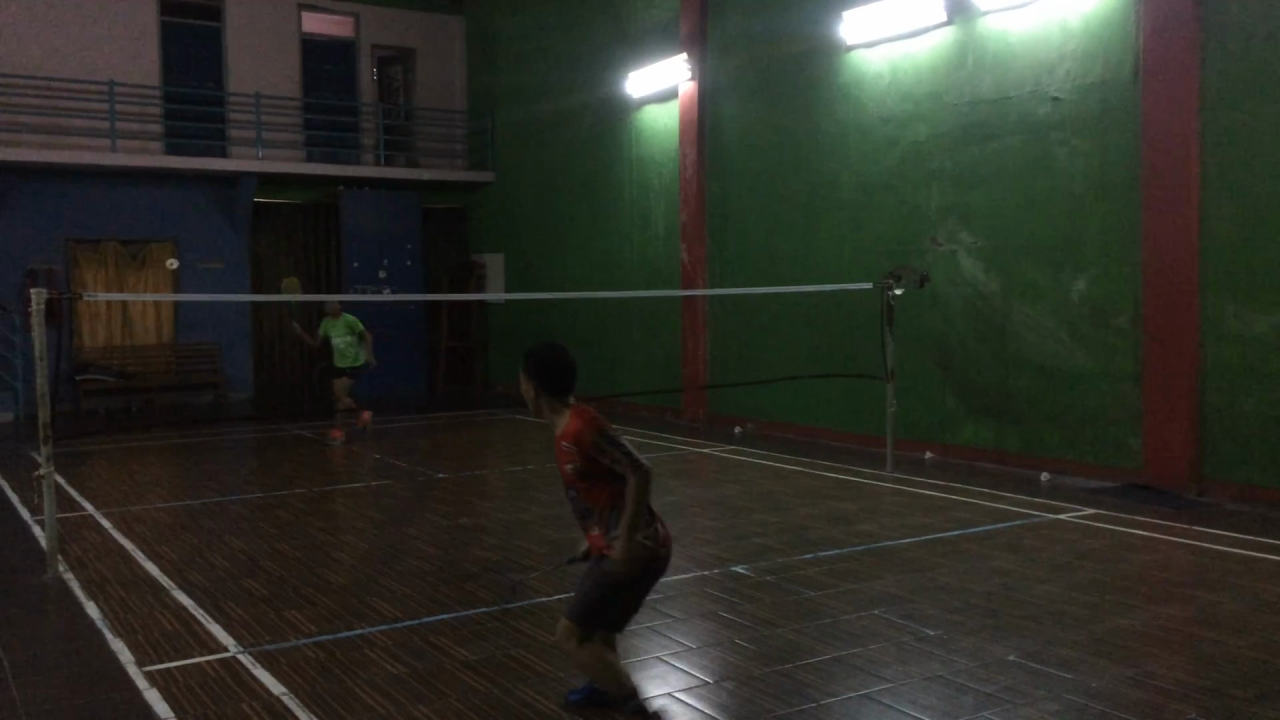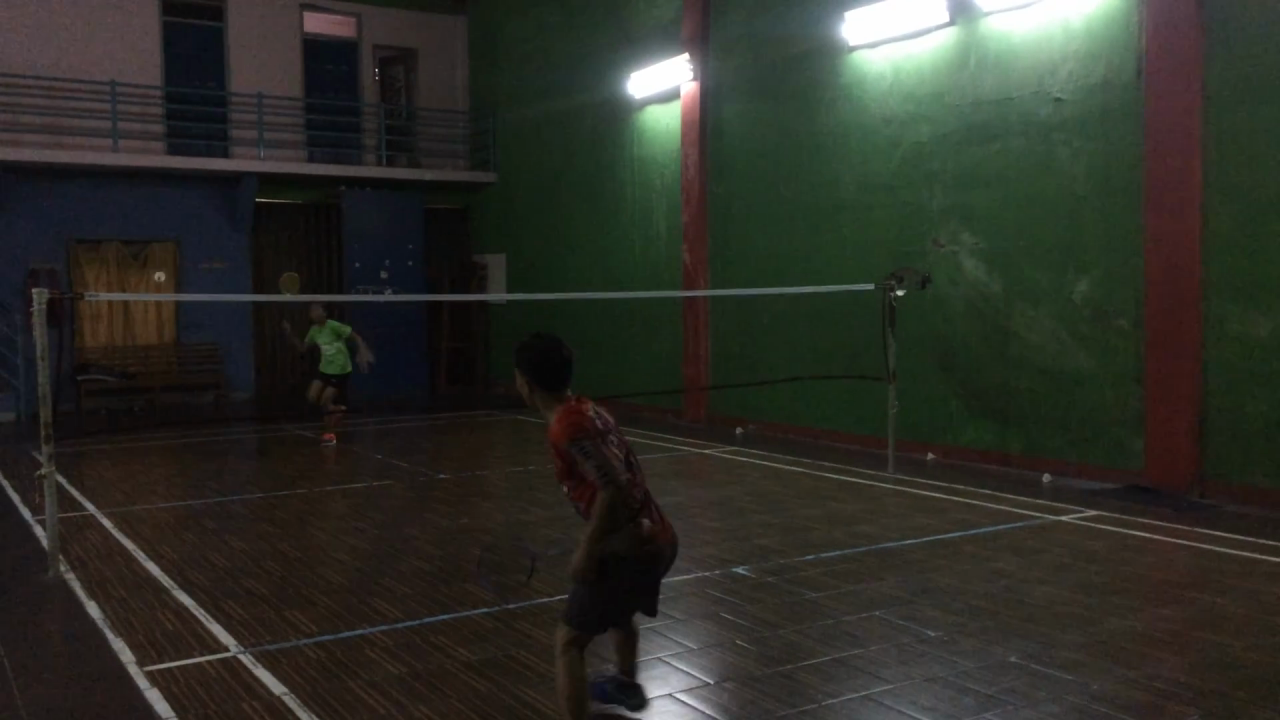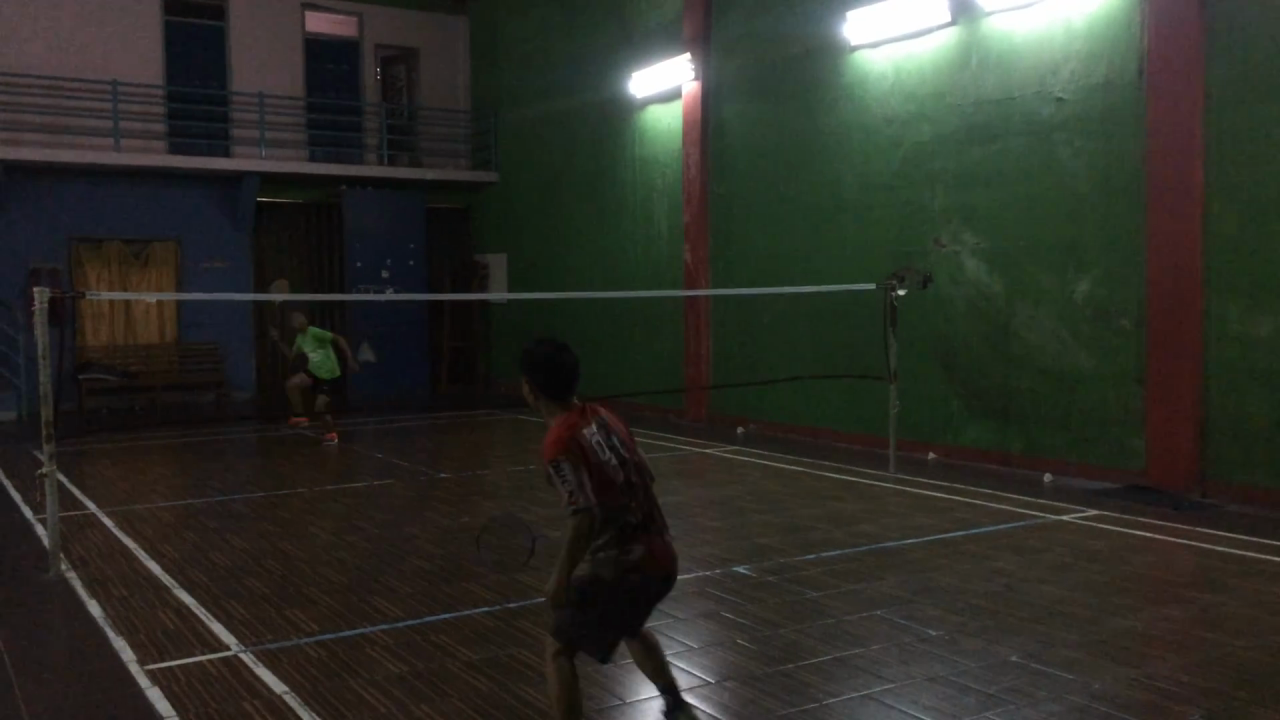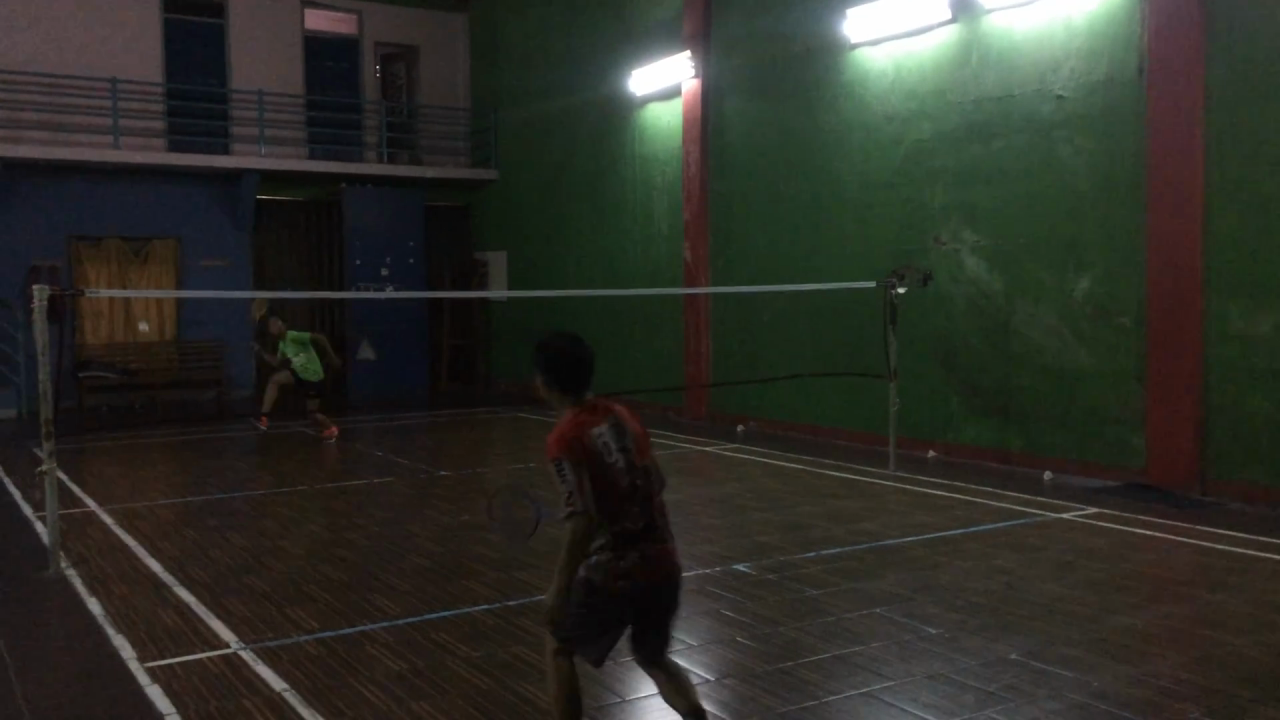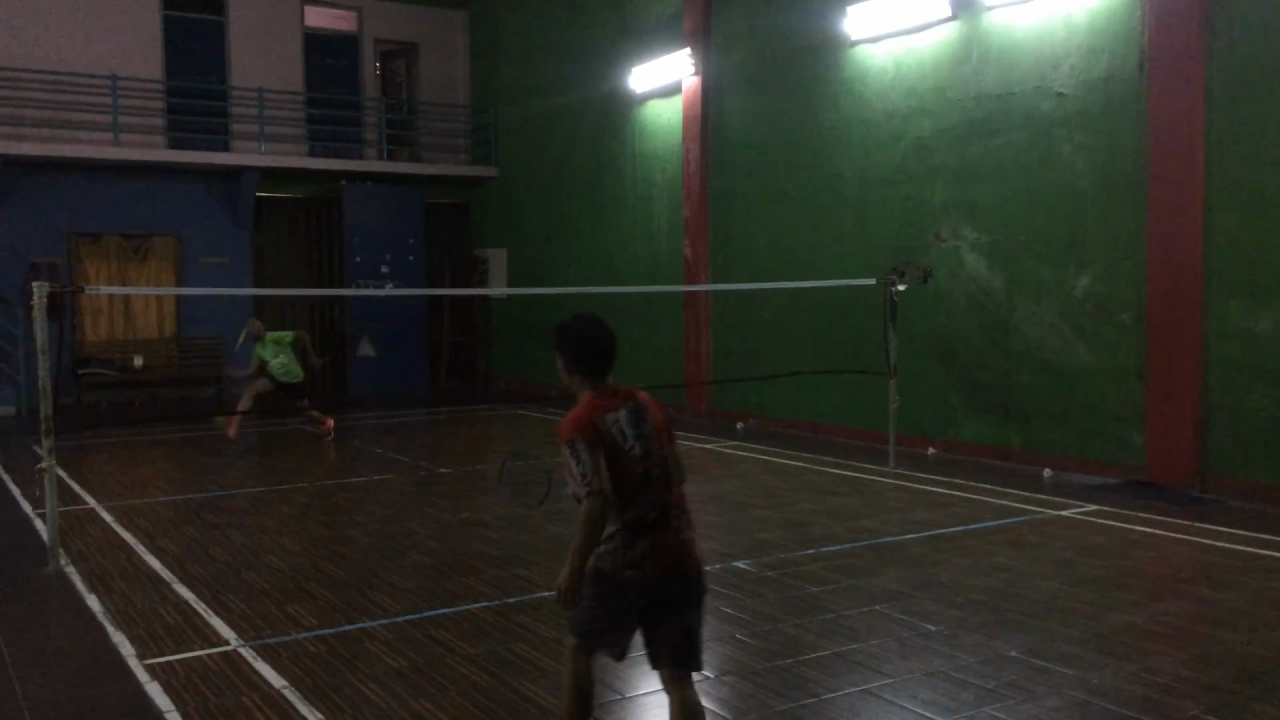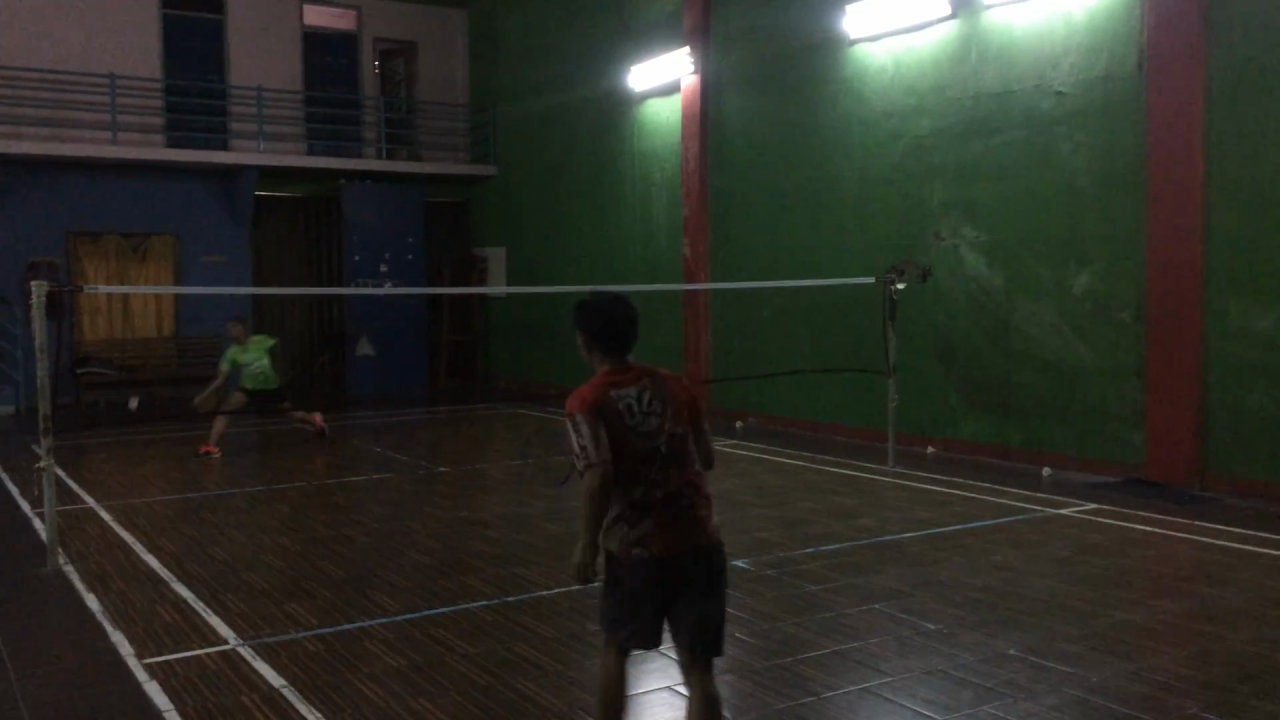
dt=0.1s
person 1, frame 1
left shoulder: (581, 430)
right shoulder: (570, 430)
left elbow: (639, 473)
left wrist: (628, 539)
right wrist: (597, 542)
left hip: (637, 550)
right hip: (615, 545)
left knee: (571, 634)
right knee: (591, 622)
left ankle: (636, 713)
right ankle: (607, 686)
person 1, frame 2
left shoulder: (566, 429)
right shoulder: (588, 412)
left elbow: (612, 486)
left wrist: (587, 549)
left hip: (626, 547)
right hip: (655, 539)
left knee: (568, 643)
right knee: (615, 609)
right ankle: (628, 685)
person 1, frame 3
left shoulder: (558, 444)
right shoulder: (603, 421)
left elbow: (587, 516)
left wrist: (561, 576)
left hip: (617, 567)
right hip: (660, 559)
left knee: (559, 652)
right knee: (630, 628)
person 1, frame 4
left shoulder: (563, 441)
right shoulder: (622, 418)
left elbow: (583, 520)
left wrist: (560, 587)
left hip: (612, 574)
right hip: (663, 566)
left knee: (559, 651)
right knee: (655, 661)
person 1, frame 5
left shoulder: (579, 424)
right shoulder: (648, 405)
left elbow: (597, 502)
left wrist: (573, 567)
left hip: (624, 563)
right hip: (682, 558)
left knee: (579, 648)
right knee: (676, 673)
person 1, frame 6
left shoulder: (585, 402)
right shoulder: (676, 387)
left elbow: (598, 476)
right elbow: (706, 459)
left wrist: (587, 542)
left hip: (636, 547)
right hip: (698, 540)
left knee: (613, 653)
right knee: (698, 667)
